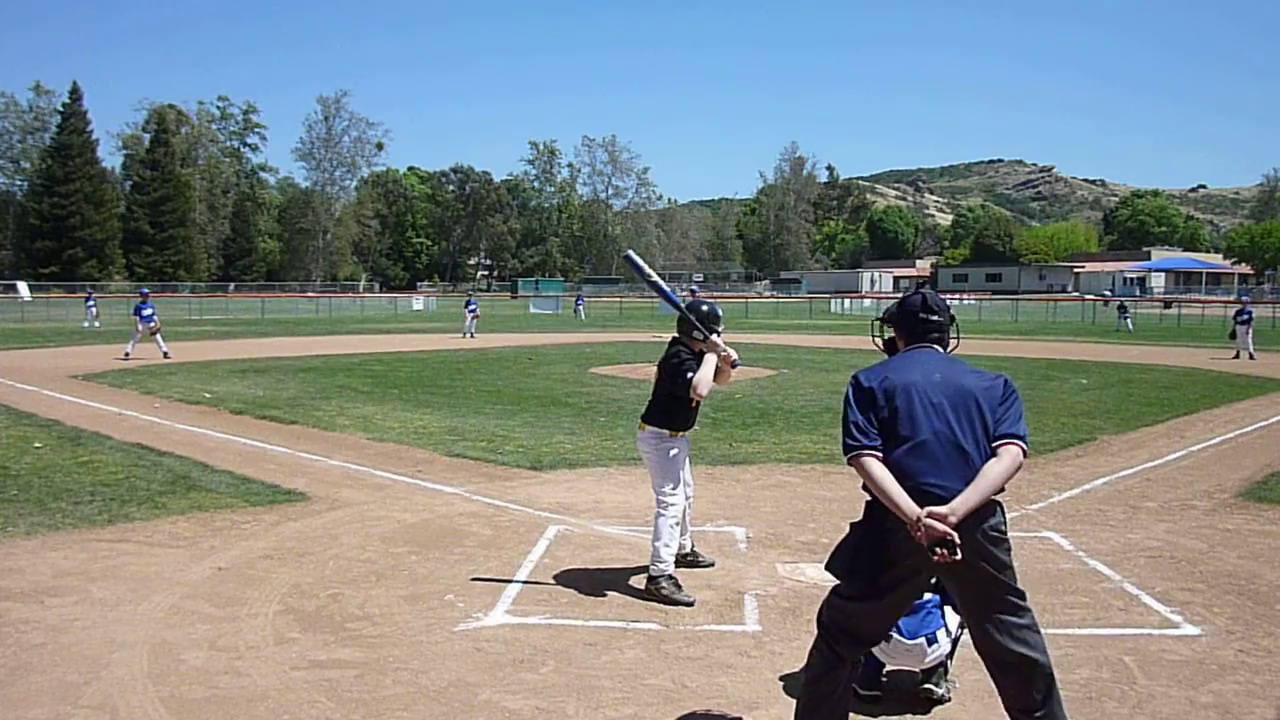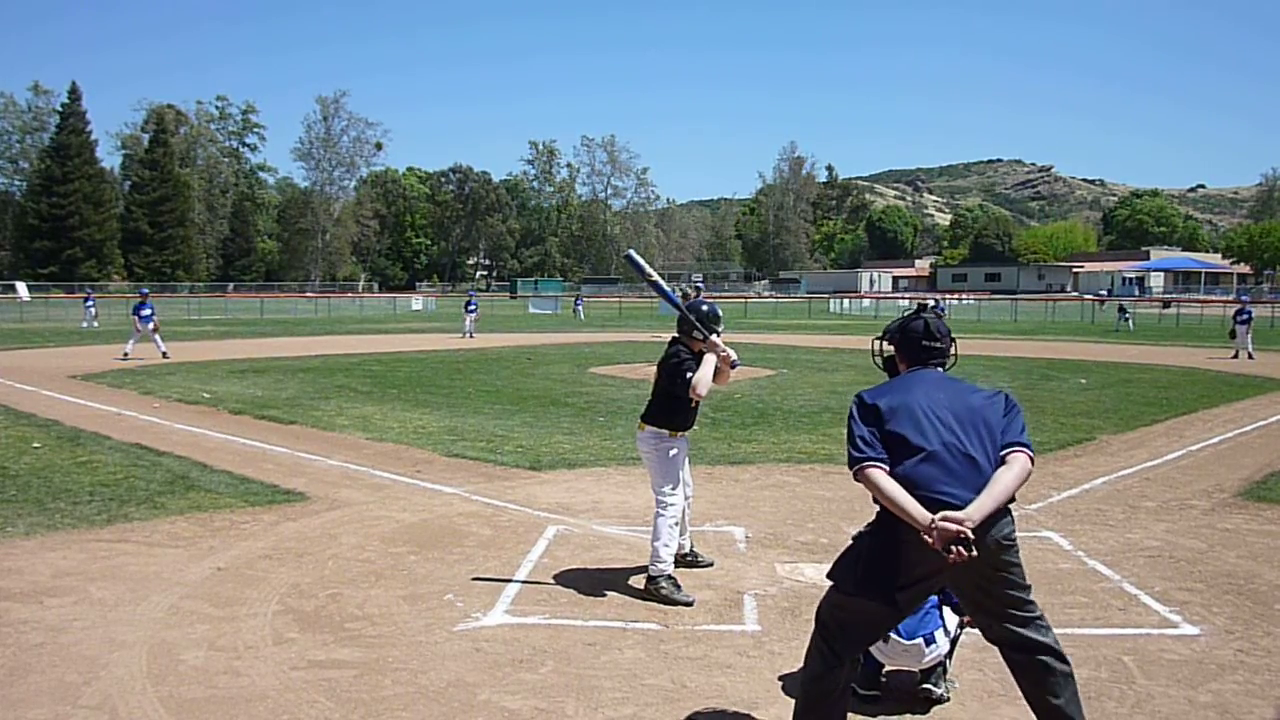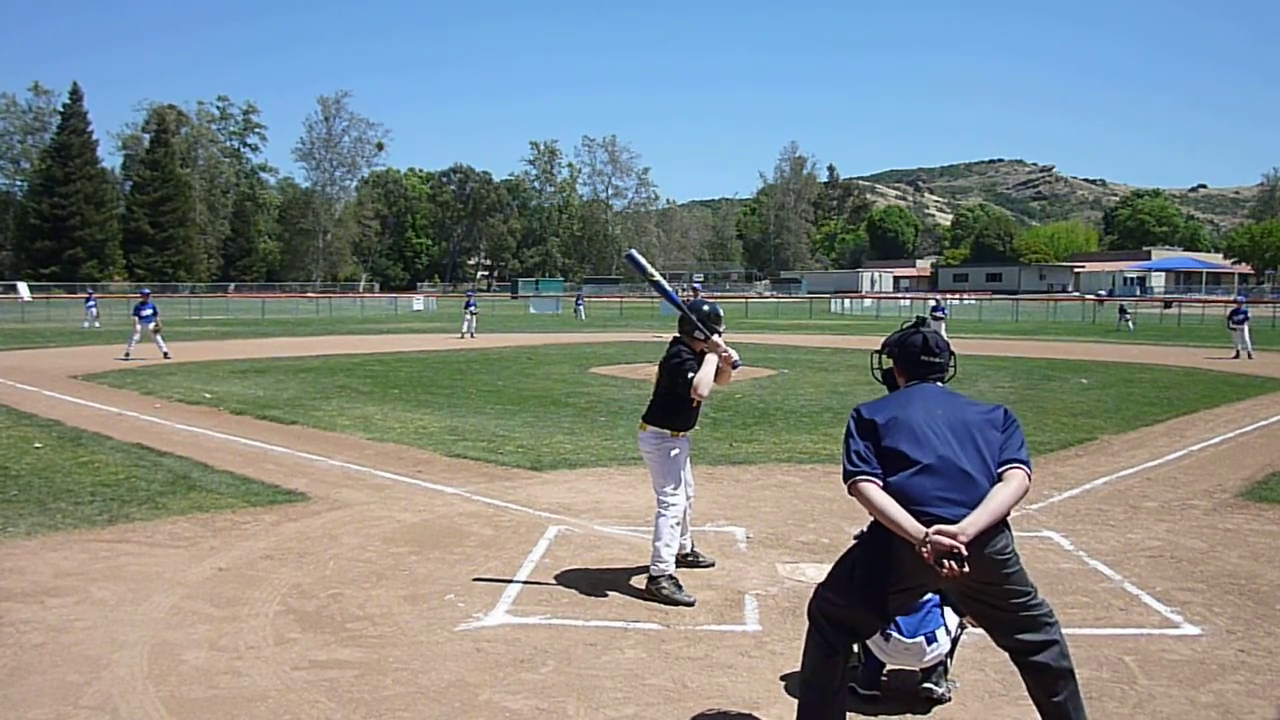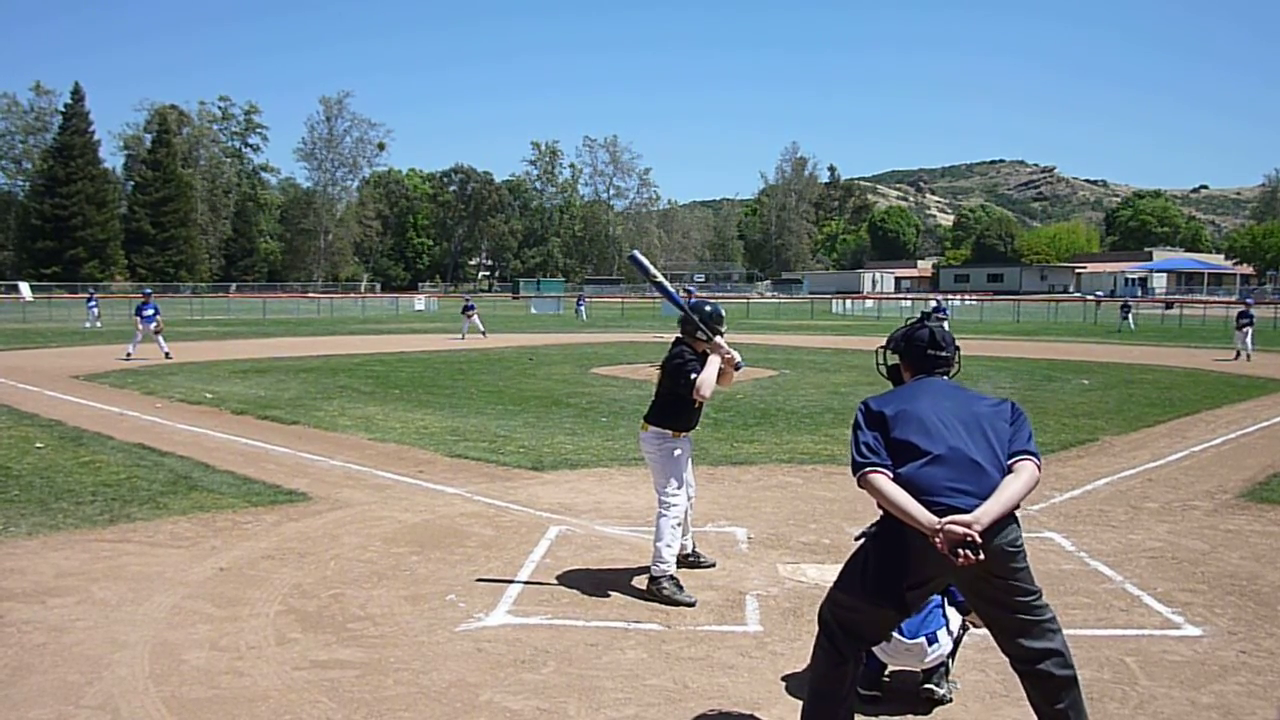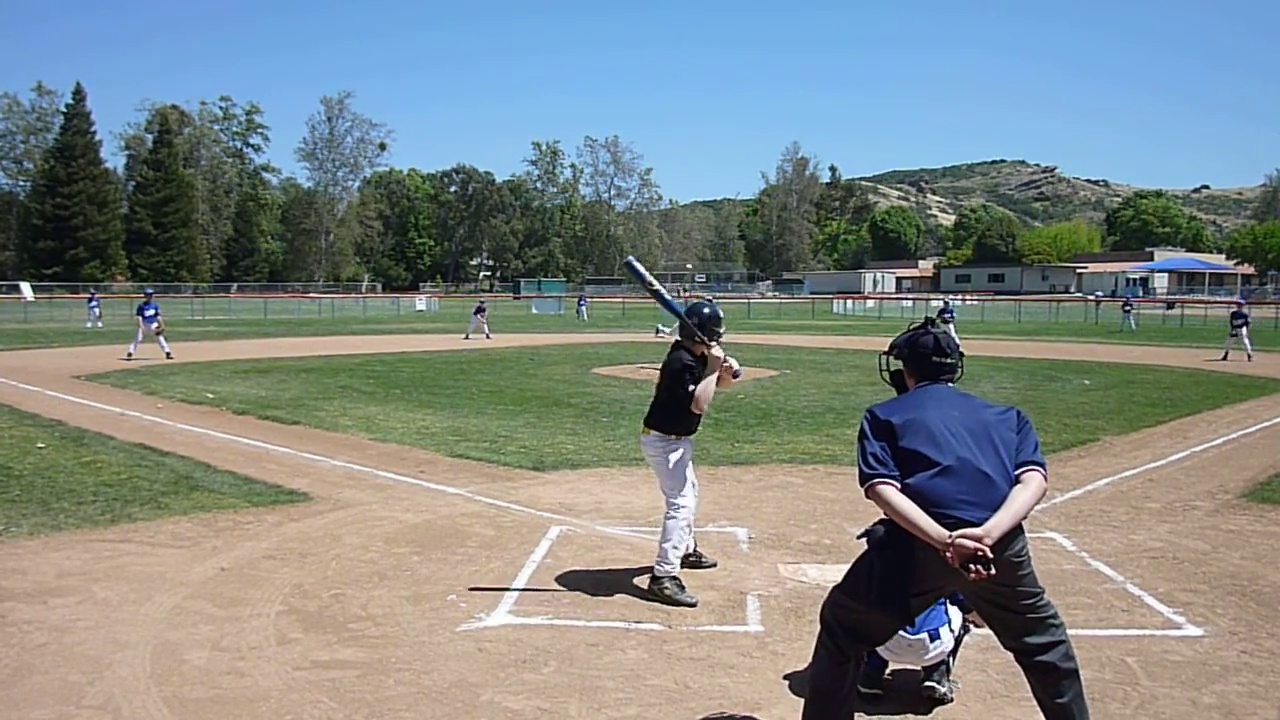
dt=0.7s
person 1, frame 1
left shoulder: (869, 381)
right shoulder: (995, 384)
left elbow: (865, 458)
right elbow: (1010, 454)
left wrist: (915, 518)
right wrist: (953, 513)
left hip: (894, 524)
right hip: (976, 524)
left knee: (841, 632)
right knee: (1015, 642)
person 1, frame 2
left shoulder: (872, 401)
right shoulder: (997, 401)
left elbow: (871, 471)
right elbow: (1019, 461)
left wrist: (928, 524)
right wrist: (969, 520)
left hip: (906, 531)
right hip: (989, 530)
left knee: (837, 631)
right knee: (1029, 636)
person 1, frame 3
left shoulder: (870, 414)
right shoulder: (995, 414)
left elbow: (864, 485)
right elbow: (1016, 478)
left wrist: (922, 537)
right wrist: (963, 532)
left hip: (899, 543)
right hip: (984, 543)
left knee: (830, 619)
right knee: (1039, 636)
person 1, frame 4
left shoulder: (878, 407)
right shoulder: (1003, 408)
left elbow: (875, 478)
right elbow: (1026, 469)
left wrist: (934, 527)
right wrist: (977, 522)
left hip: (911, 533)
right hip: (994, 534)
left knee: (840, 626)
right knee: (1039, 642)
person 1, frame 5
left shoulder: (883, 414)
right shoulder: (1007, 416)
left elbow: (882, 488)
right elbow: (1033, 479)
left wrist: (944, 541)
right wrist: (986, 535)
left hip: (918, 544)
right hip: (1000, 544)
left knee: (842, 625)
right knee: (1044, 640)
person 2, frame 1
left shoulder: (694, 353)
right shoulder: (678, 358)
left elbow: (720, 380)
right elbow: (699, 391)
left wrist: (725, 363)
right wrist: (712, 353)
left hip: (674, 436)
right hip: (661, 438)
left knee: (684, 494)
right knee: (671, 502)
left ankle: (682, 550)
right ankle: (659, 577)
person 2, frame 2
left shoulder: (694, 353)
right shoulder: (678, 357)
left elbow: (719, 380)
right elbow: (698, 390)
left wrist: (724, 363)
right wrist: (711, 353)
left hip: (674, 436)
right hip: (659, 438)
left knee: (684, 494)
right knee: (670, 501)
left ankle: (681, 550)
right ankle: (658, 576)
person 2, frame 3
left shoulder: (695, 353)
right shoulder: (680, 358)
left elbow: (720, 380)
right elbow: (700, 391)
left wrist: (726, 364)
right wrist: (713, 354)
left hip: (675, 436)
right hip: (661, 438)
left knee: (685, 494)
right knee: (672, 501)
left ankle: (682, 550)
right ankle: (660, 577)
person 2, frame 4
left shoulder: (697, 354)
right shoulder: (682, 357)
left elbow: (722, 382)
right elbow: (703, 392)
left wrist: (729, 364)
right wrist: (715, 355)
left hip: (677, 436)
right hip: (662, 438)
left knee: (686, 494)
right knee: (673, 501)
left ankle: (683, 550)
right ankle: (660, 577)
person 2, frame 5
left shoulder: (694, 356)
right shoulder: (682, 363)
left elbow: (720, 384)
right elbow: (699, 406)
left wrist: (726, 371)
right wrist: (712, 367)
left hip: (676, 439)
right hip: (664, 442)
left knee: (689, 494)
right knee: (681, 503)
left ankle: (685, 551)
right ankle: (664, 577)
